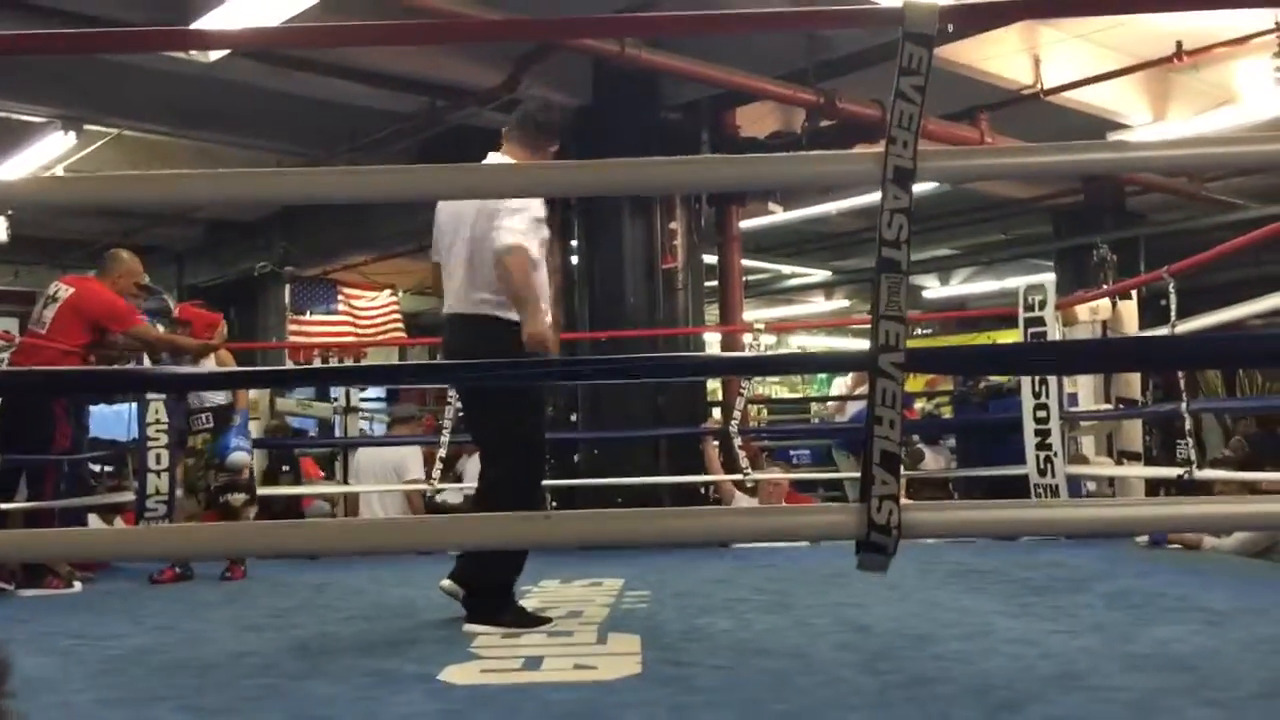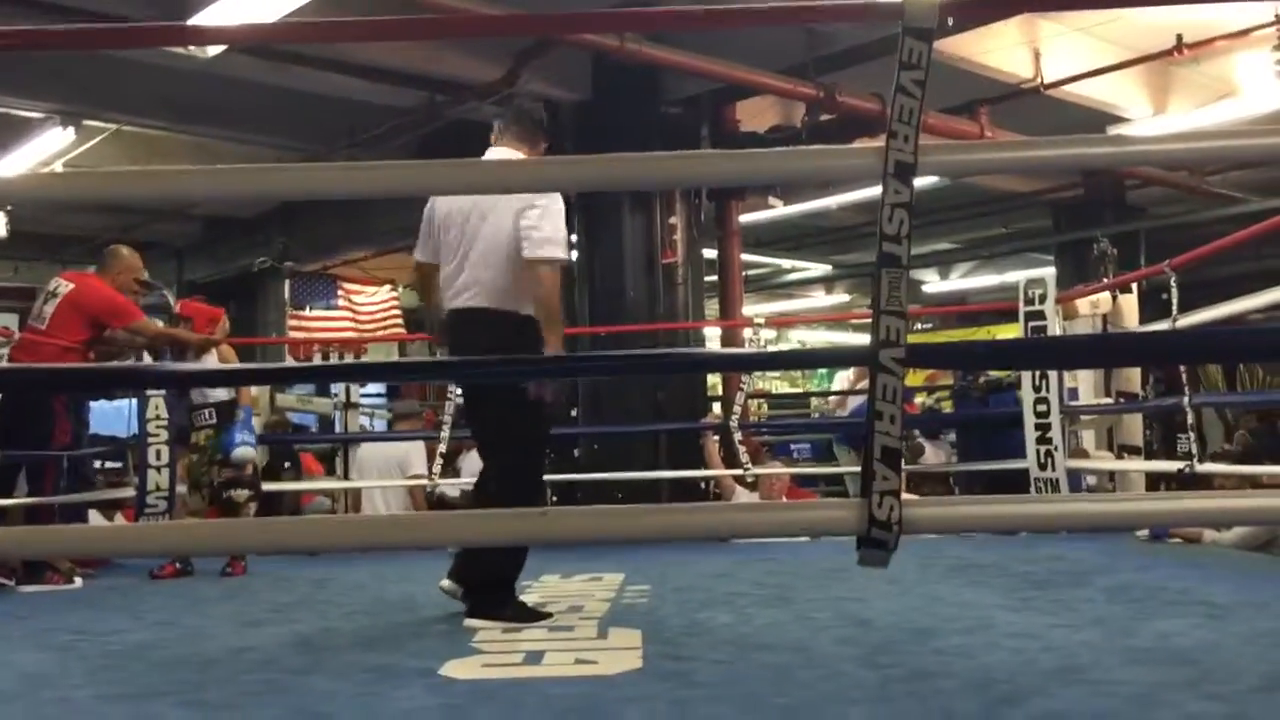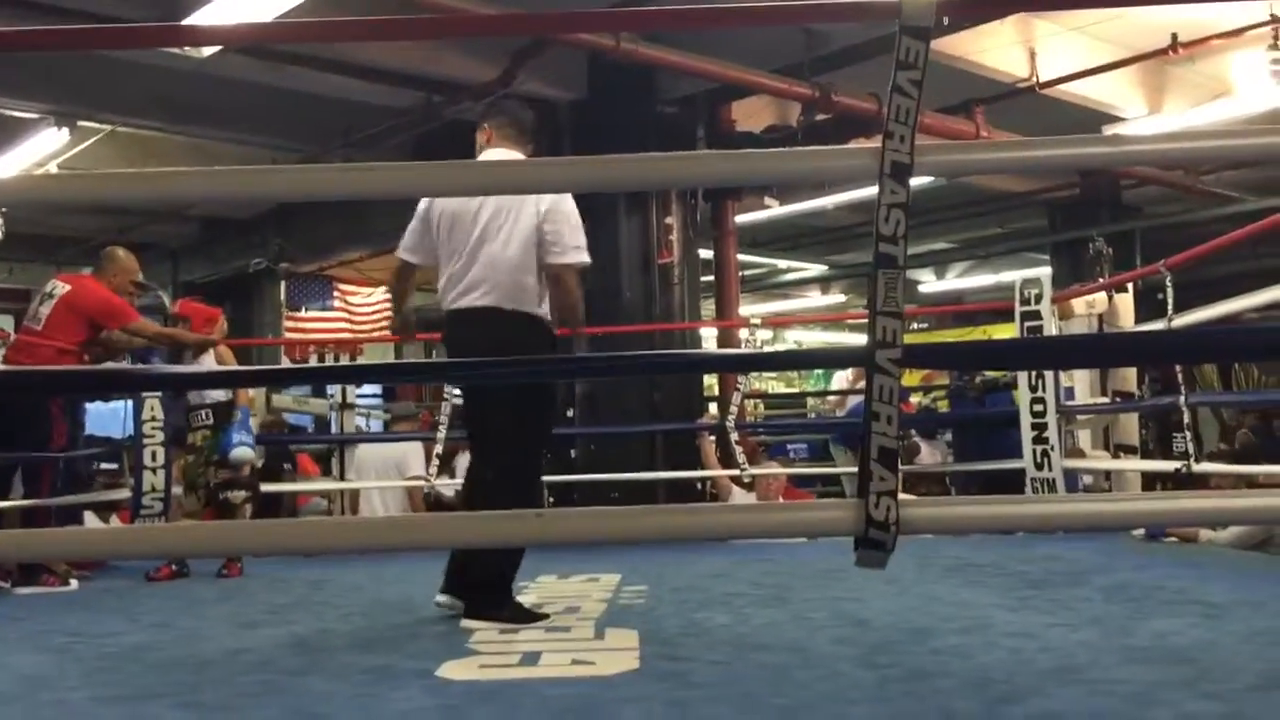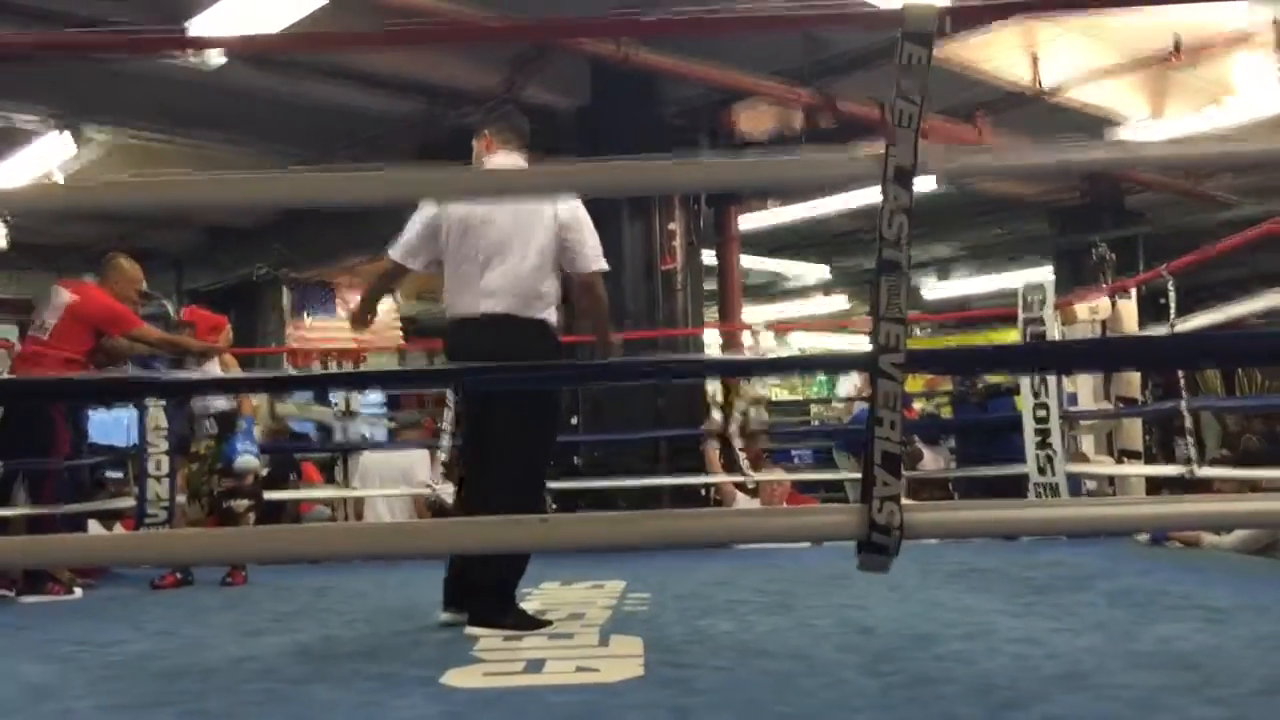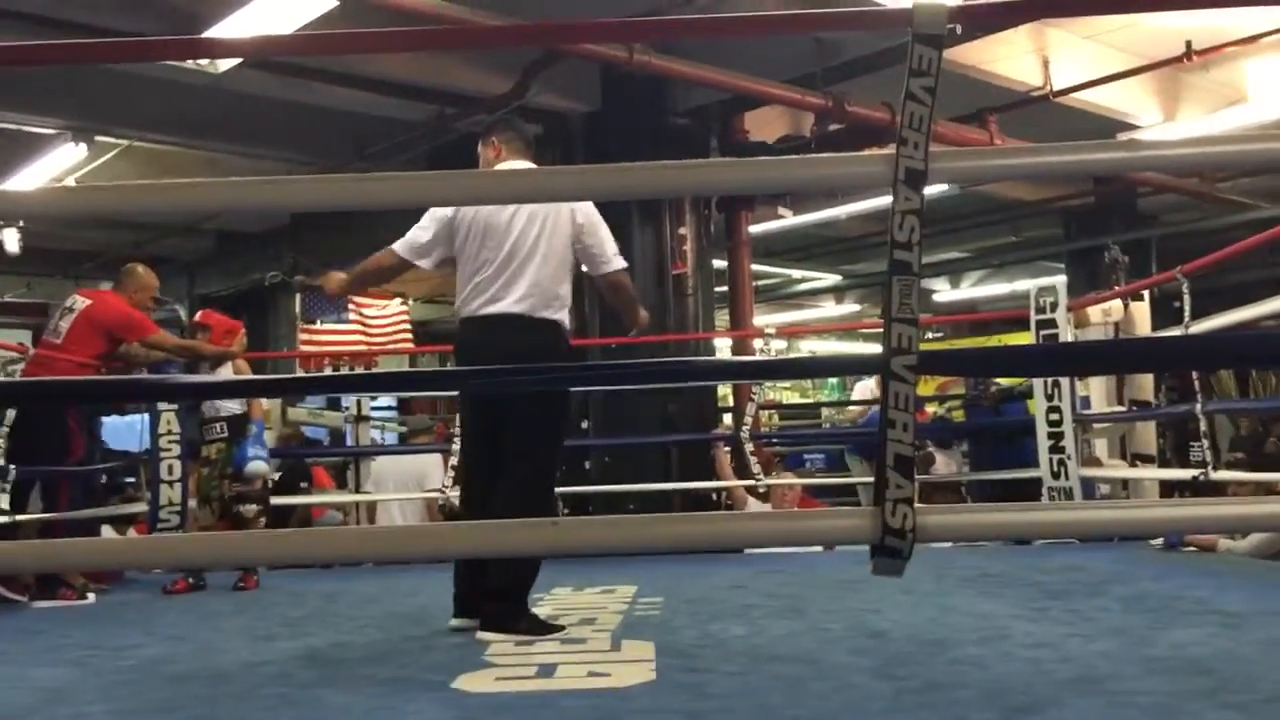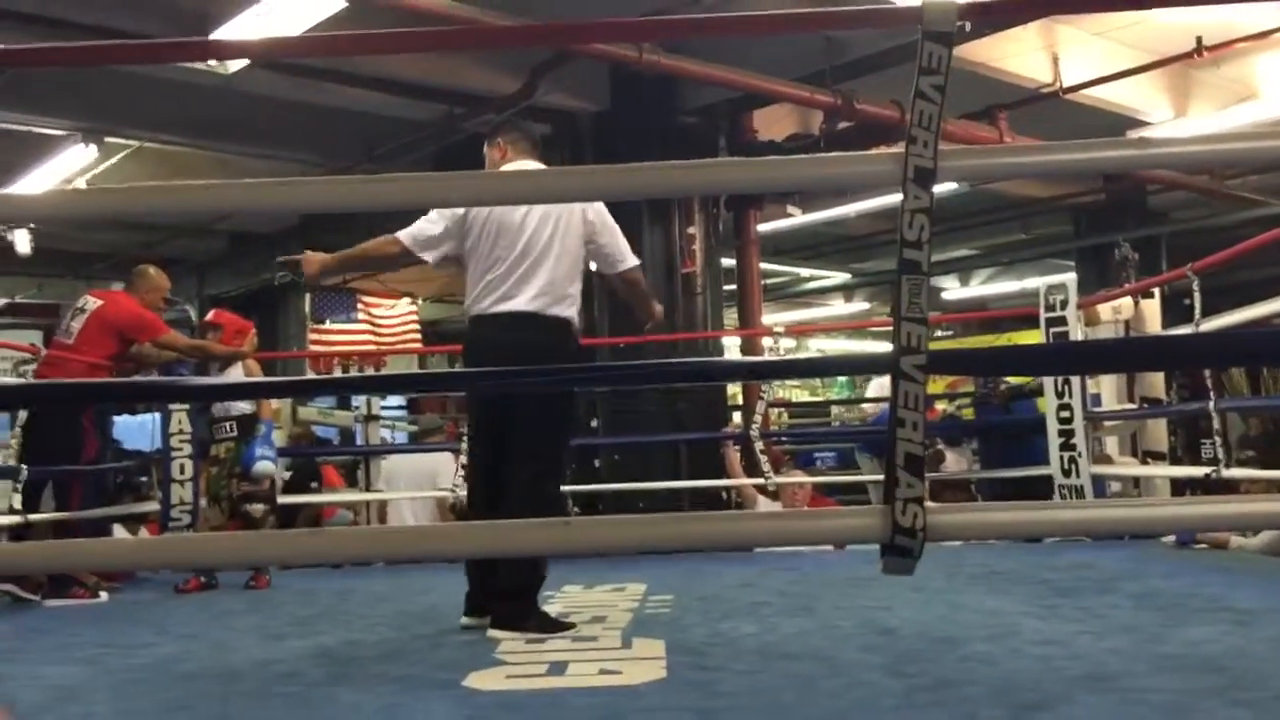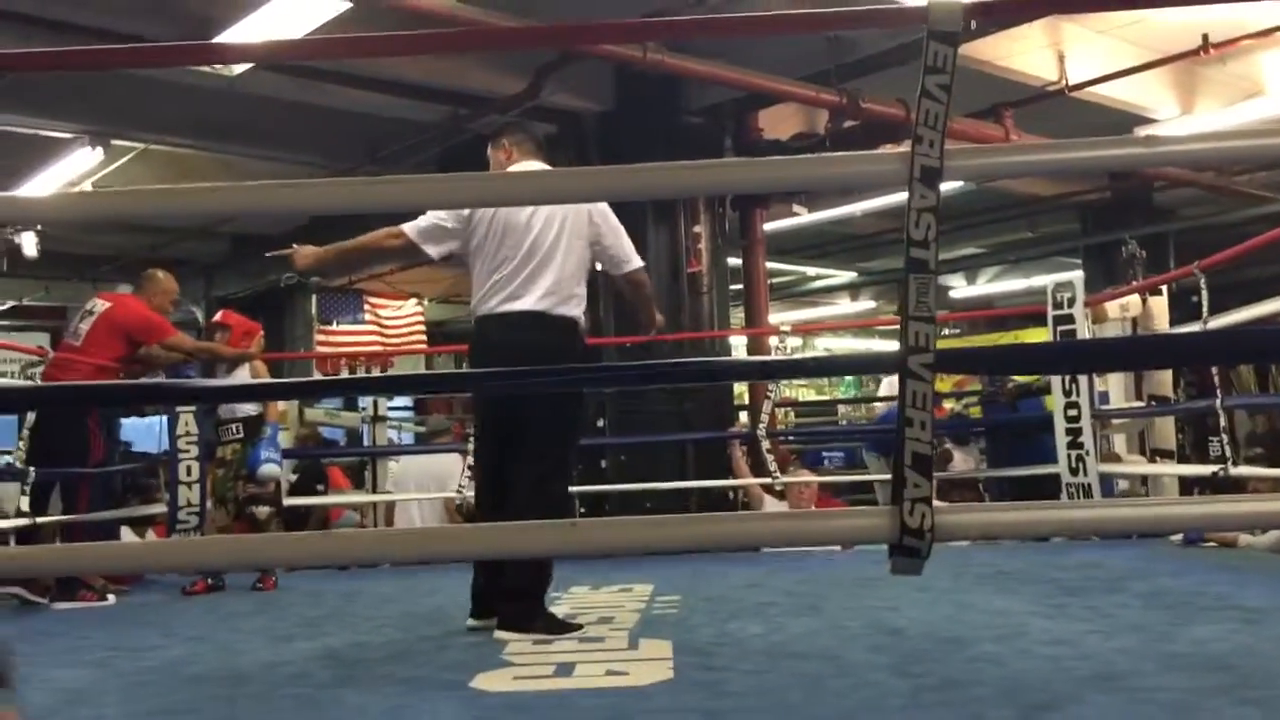
dt=0.1s
person 1, frame 1
right shoulder: (519, 190)
left elbow: (446, 267)
right elbow: (513, 255)
right wrist: (533, 318)
left hip: (465, 335)
right hip: (501, 339)
left knee: (502, 463)
right knee: (517, 470)
left ankle: (472, 574)
right ankle: (490, 602)
person 1, frame 2
right shoulder: (537, 187)
left elbow: (423, 266)
right elbow: (544, 265)
left wrist: (439, 317)
right wrist: (553, 340)
left hip: (465, 330)
right hip: (508, 335)
left knee: (502, 459)
right knee: (518, 465)
left ankle: (471, 571)
right ankle: (489, 597)
person 1, frame 3
left shoulder: (445, 188)
right shoulder: (545, 189)
left elbow: (406, 264)
right elbow: (565, 272)
left wrist: (400, 311)
left hip: (462, 332)
right hip: (520, 335)
left knee: (487, 460)
right knee: (517, 466)
left ankle: (464, 579)
right ankle: (490, 597)
person 1, frame 4
left shoulder: (451, 195)
right shoulder: (556, 195)
left elbow: (397, 265)
right elbow: (588, 278)
left wrist: (365, 307)
right wrist: (605, 336)
left hip: (468, 339)
right hip: (525, 341)
left knee: (477, 468)
right knee: (520, 473)
left ankle: (463, 592)
right ankle: (492, 604)
person 1, frame 5
left shoulder: (465, 199)
right shoulder: (568, 199)
left elbow: (398, 258)
right elbow: (612, 275)
left wrist: (344, 284)
right wrist: (635, 317)
left hip: (479, 342)
right hip: (538, 343)
left knee: (481, 472)
right knee: (529, 475)
left ankle: (472, 600)
right ankle: (505, 609)
person 1, frame 6
right shoulder: (578, 198)
left elbow: (399, 247)
right elbow: (626, 272)
left wrist: (328, 264)
right wrist: (650, 309)
left hip: (488, 340)
right hip: (547, 341)
left knee: (488, 470)
right knee: (537, 473)
left ankle: (482, 598)
right ankle: (515, 608)
person 1, frame 7
right shoulder: (584, 198)
left elbow: (397, 241)
right elbow: (631, 273)
left wrist: (322, 257)
right wrist: (650, 316)
left hip: (495, 340)
right hip: (555, 341)
left knee: (495, 471)
right knee: (543, 472)
left ankle: (489, 601)
right ankle: (523, 608)
person 2, frame 1
left shoulder: (66, 285)
right shoulder: (105, 300)
right elbow: (158, 341)
right wrist: (207, 345)
right hip: (50, 389)
right knee: (47, 478)
right ankle: (35, 572)
person 2, frame 2
left shoulder: (66, 281)
right shoulder: (104, 296)
right elbow: (159, 335)
left wrist: (139, 339)
right wrist: (207, 340)
right hip: (49, 385)
right knee: (46, 473)
right ankle: (35, 568)
person 2, frame 3
left shoulder: (63, 282)
right shoulder: (100, 298)
right elbow: (158, 335)
left wrist: (135, 341)
right wrist: (206, 340)
right hip: (45, 387)
right knee: (42, 475)
right ankle: (31, 570)
person 2, frame 4
left shoulder: (66, 291)
right shoulder: (105, 307)
right elbow: (163, 341)
left wrist: (144, 351)
right wrist: (212, 348)
right hip: (49, 395)
right knee: (48, 485)
right ankle: (37, 578)
person 2, frame 5
left shoulder: (84, 299)
right shoulder: (120, 312)
right elbow: (179, 347)
left wrist: (161, 357)
right wrist: (228, 352)
right hip: (62, 401)
right knee: (62, 489)
right ankle: (50, 583)
person 2, frame 6
left shoulder: (95, 299)
right shoulder: (132, 313)
right elbow: (190, 347)
left wrist: (171, 356)
right wrist: (238, 352)
right hip: (73, 400)
left knee: (34, 482)
right knee: (75, 489)
right ankle: (61, 583)
person 2, frame 7
left shoulder: (104, 302)
right shoulder: (140, 315)
right elbow: (197, 349)
left wrist: (177, 358)
right wrist: (245, 354)
right hip: (80, 403)
left knee: (41, 484)
right knee: (82, 491)
right ankle: (69, 586)
person 3, frame 1
left shoulder: (220, 356)
left elbow: (241, 393)
left wrist: (239, 429)
left hip: (225, 433)
right hip: (198, 437)
left knee: (233, 500)
right knee: (191, 496)
left ankle: (237, 561)
right ankle: (181, 563)
person 3, frame 2
left shoulder: (222, 351)
right shoulder: (188, 356)
left elbow: (244, 388)
left wrist: (243, 425)
left hip: (227, 428)
right hip: (200, 433)
left knee: (236, 496)
right knee: (193, 494)
left ankle: (238, 556)
right ankle: (182, 558)
person 3, frame 3
left shoulder: (219, 352)
right shoulder: (186, 356)
left elbow: (241, 389)
left wrist: (241, 426)
left hip: (224, 429)
right hip: (198, 433)
left knee: (232, 496)
right knee: (189, 495)
left ankle: (234, 558)
right ankle: (177, 560)
person 3, frame 4
left shoulder: (224, 360)
right shoulder: (190, 365)
left elbow: (245, 398)
left wrist: (245, 434)
left hip: (228, 437)
right hip: (201, 441)
left knee: (236, 505)
right knee: (192, 503)
left ankle: (238, 566)
right ankle: (182, 568)
person 3, frame 5
left shoulder: (238, 364)
right shoulder: (202, 369)
left elbow: (256, 403)
left wrist: (255, 439)
left hip: (238, 440)
right hip: (211, 445)
left knee: (247, 509)
right knee: (203, 508)
left ankle: (250, 571)
right ankle: (194, 573)
person 3, frame 6
left shoulder: (248, 364)
right shoulder: (212, 368)
left elbow: (265, 403)
left wrist: (263, 439)
left hip: (247, 440)
right hip: (220, 444)
left knee: (255, 508)
right knee: (213, 508)
left ankle: (261, 570)
right ankle: (206, 572)
person 3, frame 7
left shoulder: (254, 366)
right shoulder: (219, 369)
left elbow: (271, 404)
left wrist: (269, 441)
left hip: (253, 442)
right hip: (226, 446)
left knee: (262, 510)
right knee: (219, 510)
left ankle: (267, 572)
right ankle: (213, 574)
